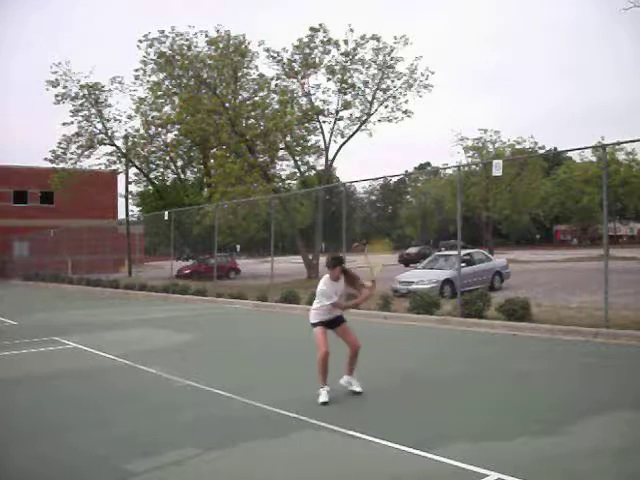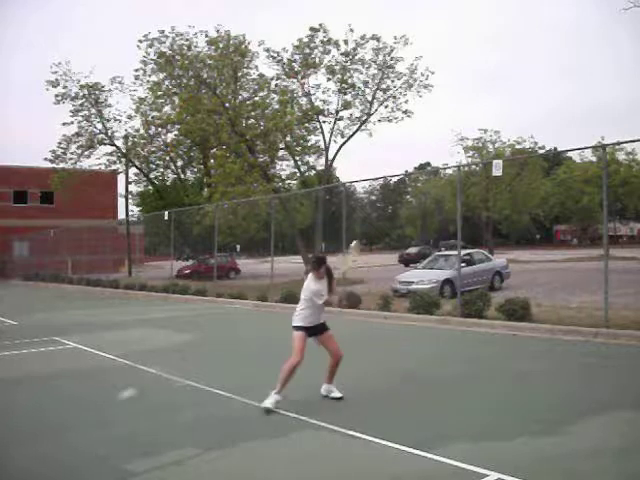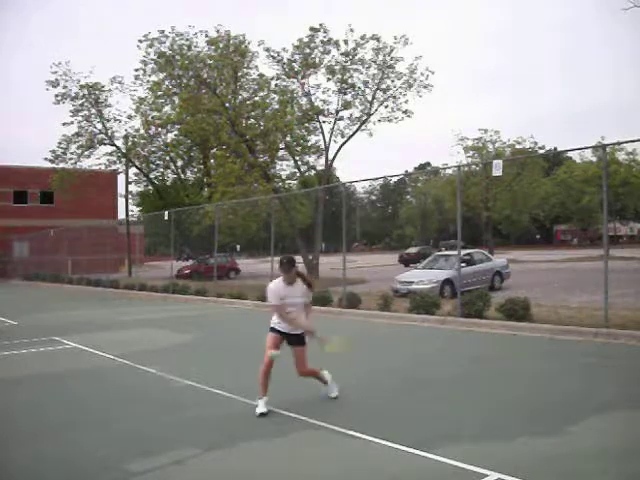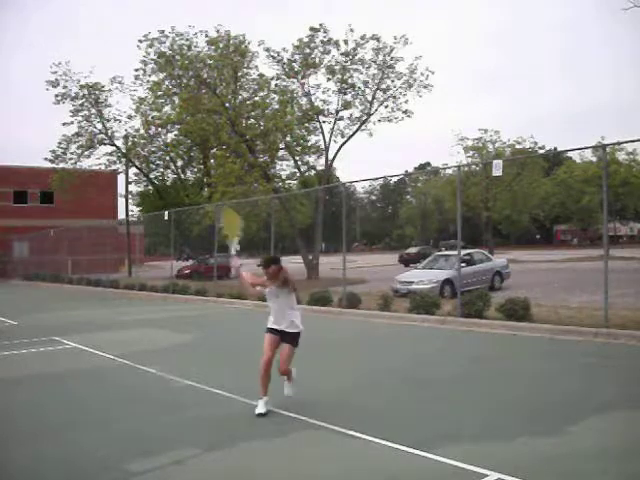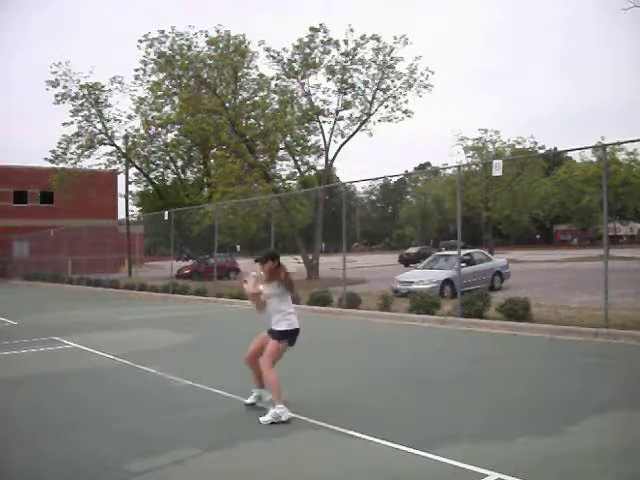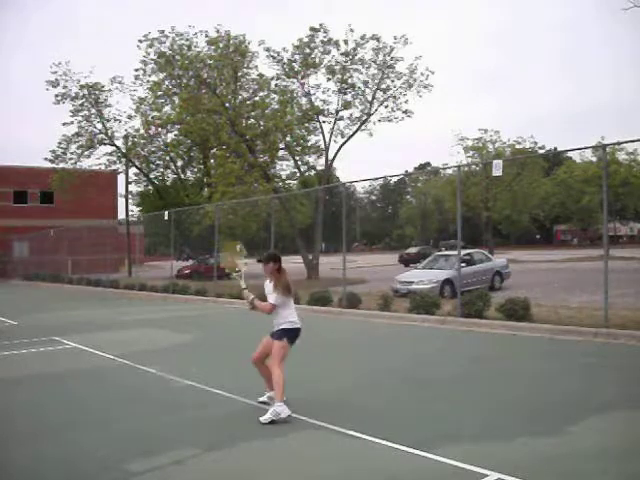
dt=0.2s
person 1, frame 1
left shoulder: (344, 277)
right shoulder: (324, 287)
left elbow: (357, 286)
right elbow: (342, 306)
right wrist: (363, 297)
left hip: (335, 316)
right hip: (319, 317)
left knee: (356, 346)
right knee: (324, 351)
left ankle: (348, 378)
right ankle: (323, 388)
person 1, frame 2
left shoulder: (323, 277)
right shoulder: (313, 287)
right elbow: (327, 302)
left wrist: (327, 296)
right wrist: (329, 296)
left hip: (317, 322)
right hip: (302, 323)
left knee: (337, 355)
right knee: (296, 359)
left ankle: (328, 386)
right ankle: (275, 395)
person 1, frame 3
left shoulder: (303, 285)
right shoulder: (274, 286)
left elbow: (306, 309)
right elbow: (281, 313)
left wrist: (306, 326)
right wrist: (303, 326)
left hip: (297, 330)
right hip: (278, 327)
left knee: (302, 371)
right knee: (268, 361)
left ankle: (325, 378)
right ankle: (262, 399)
person 1, frame 4
left shoulder: (281, 282)
right shoulder: (267, 281)
left elbow: (251, 282)
right elbow: (253, 290)
left wrist: (239, 270)
left hip: (291, 328)
right hip: (275, 325)
left knee: (282, 370)
right knee: (266, 361)
left ankle: (289, 378)
right ankle: (263, 400)
person 1, frame 5
left shoulder: (278, 281)
right shoulder: (267, 282)
left elbow: (252, 293)
right elbow: (259, 307)
left wrist: (252, 283)
right wrist: (250, 284)
left hip: (287, 329)
right hip: (276, 327)
left knee: (265, 364)
right knee: (250, 356)
left ankle: (280, 410)
right ankle: (260, 391)
person 1, frame 6
left shoulder: (280, 285)
right shoulder: (268, 283)
left elbow: (269, 309)
right elbow: (267, 307)
left wrist: (251, 299)
right wrist: (254, 302)
left hip: (289, 328)
right hip: (279, 328)
left knee: (275, 364)
right knee: (257, 358)
left ankle: (279, 407)
right ankle: (273, 393)
